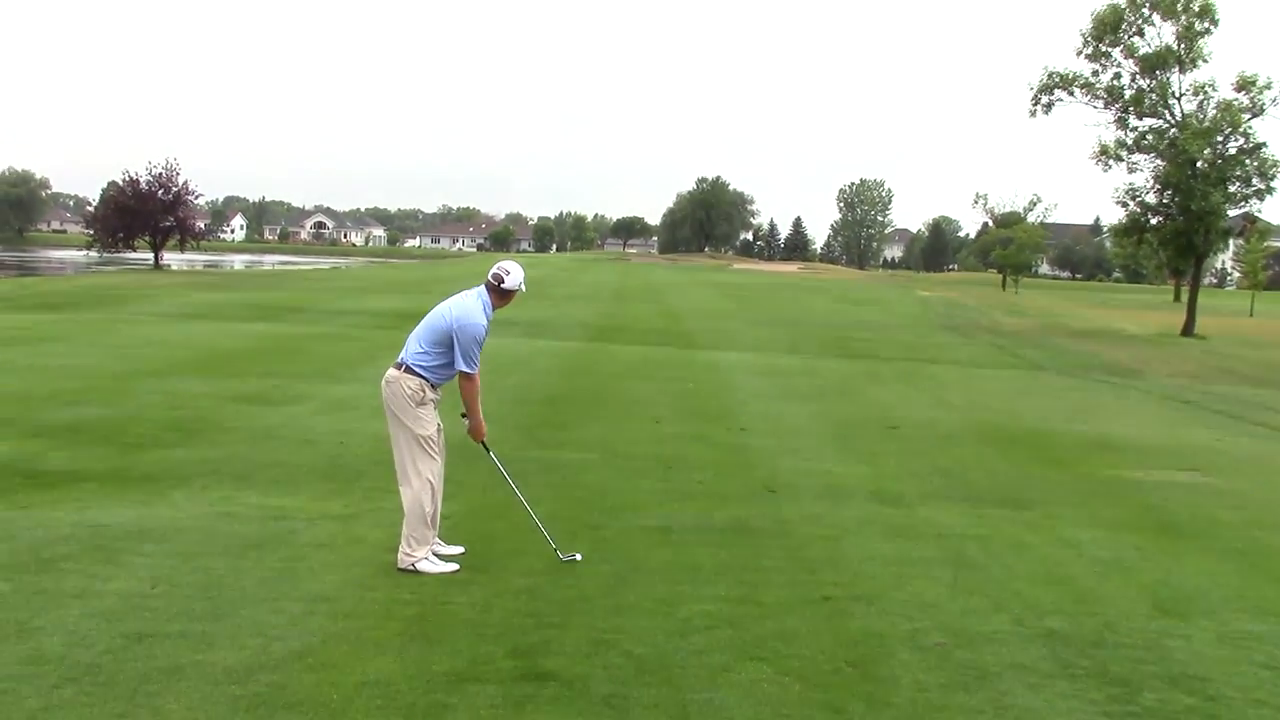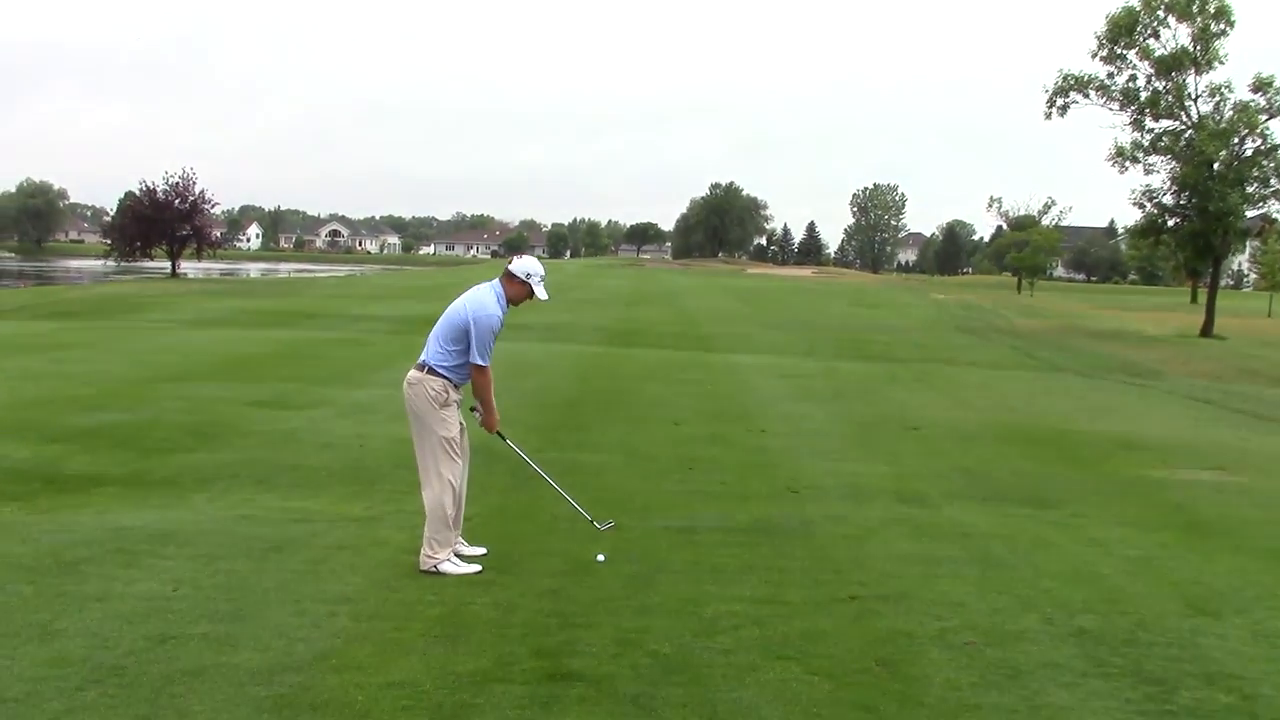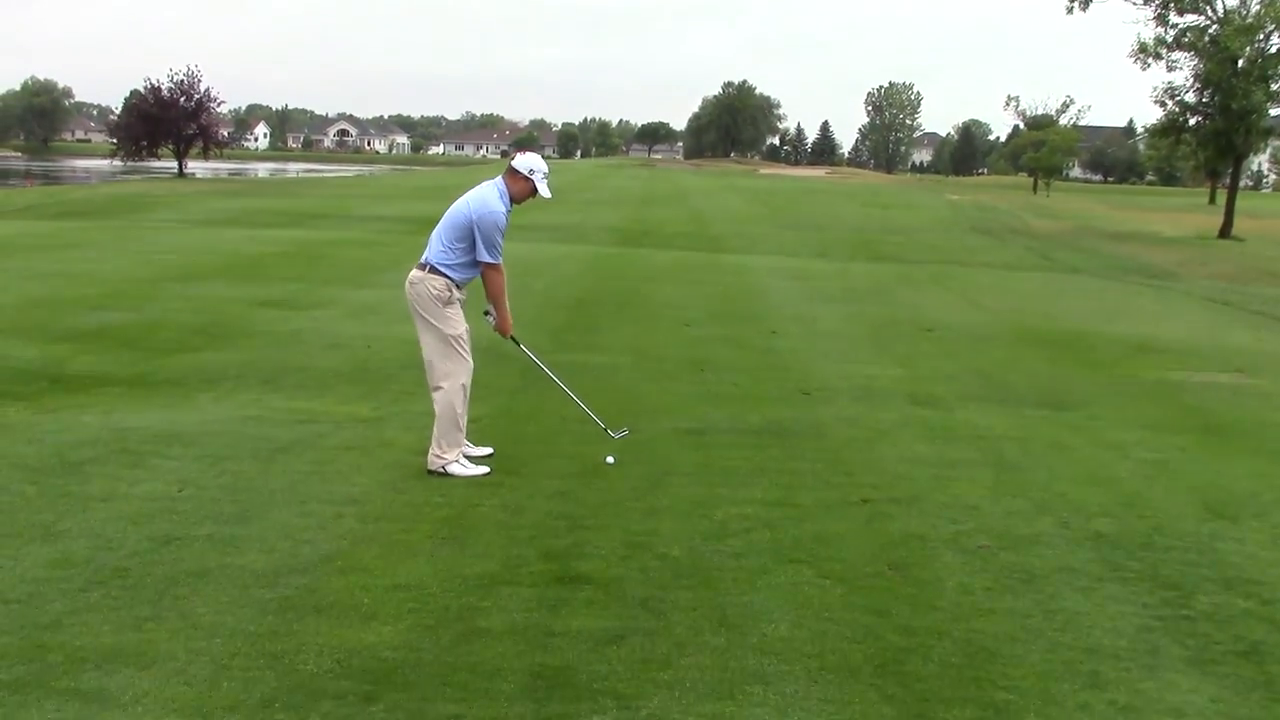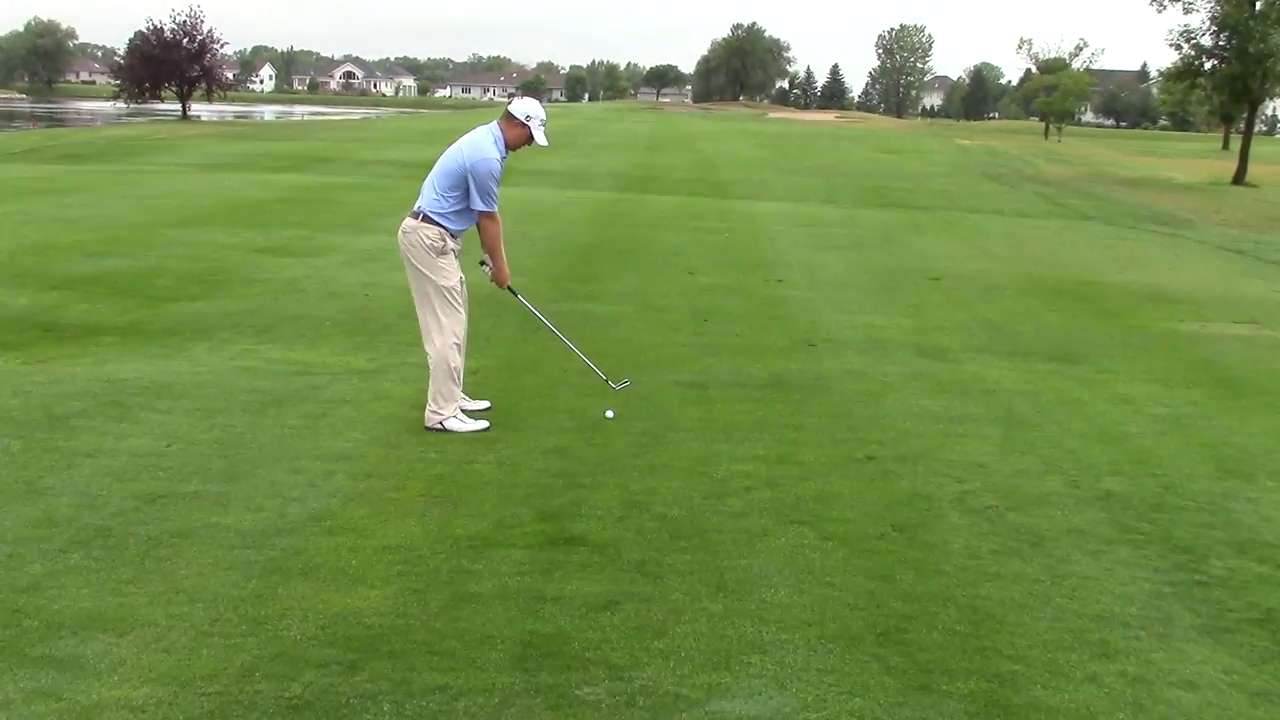
dt=0.3s
person 1, frame 1
left shoulder: (472, 300)
right shoulder: (473, 321)
left elbow: (471, 369)
right elbow: (467, 377)
left wrist: (476, 414)
right wrist: (476, 422)
left hip: (416, 385)
right hip: (410, 387)
left knee: (431, 466)
right knee: (421, 471)
left ankle: (427, 540)
right ankle: (414, 554)
person 1, frame 2
left shoulder: (486, 293)
right shoulder: (488, 312)
right elbow: (480, 369)
left wrist: (482, 404)
right wrist: (490, 413)
left hip: (438, 385)
right hip: (432, 388)
left knee: (455, 466)
right knee: (444, 472)
left ankle: (449, 540)
right ankle: (436, 555)
person 1, frame 3
left shoulder: (489, 193)
right shoulder: (492, 210)
left elbow: (487, 264)
right elbow: (492, 268)
left wrist: (495, 306)
right wrist: (503, 315)
left hip: (440, 284)
right hip: (435, 287)
left knee: (458, 368)
right knee: (453, 372)
left ankle: (454, 442)
right ankle: (444, 456)
person 1, frame 4
left shoulder: (484, 137)
right shoulder: (486, 156)
left elbow: (483, 211)
right elbow: (488, 216)
left wrist: (490, 254)
right wrist: (500, 265)
left hip: (435, 233)
right hip: (428, 236)
left knee: (454, 319)
right knee: (445, 326)
left ankle: (450, 395)
right ankle: (442, 413)
